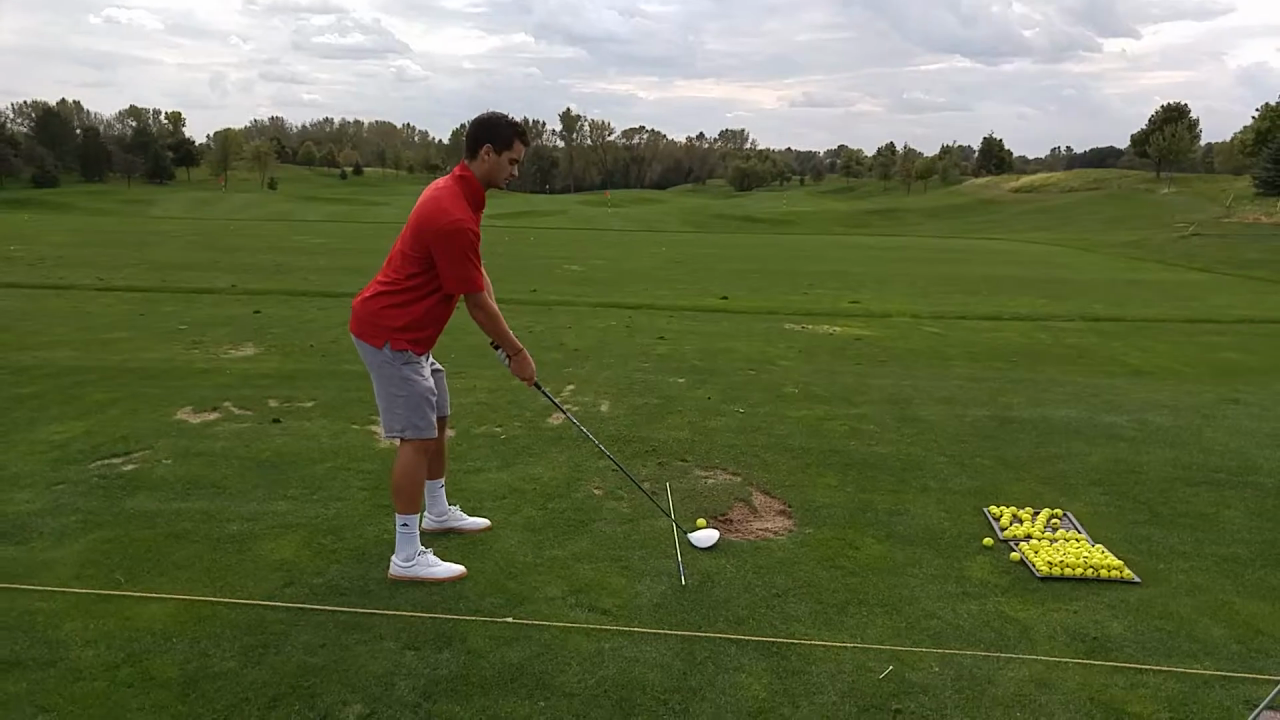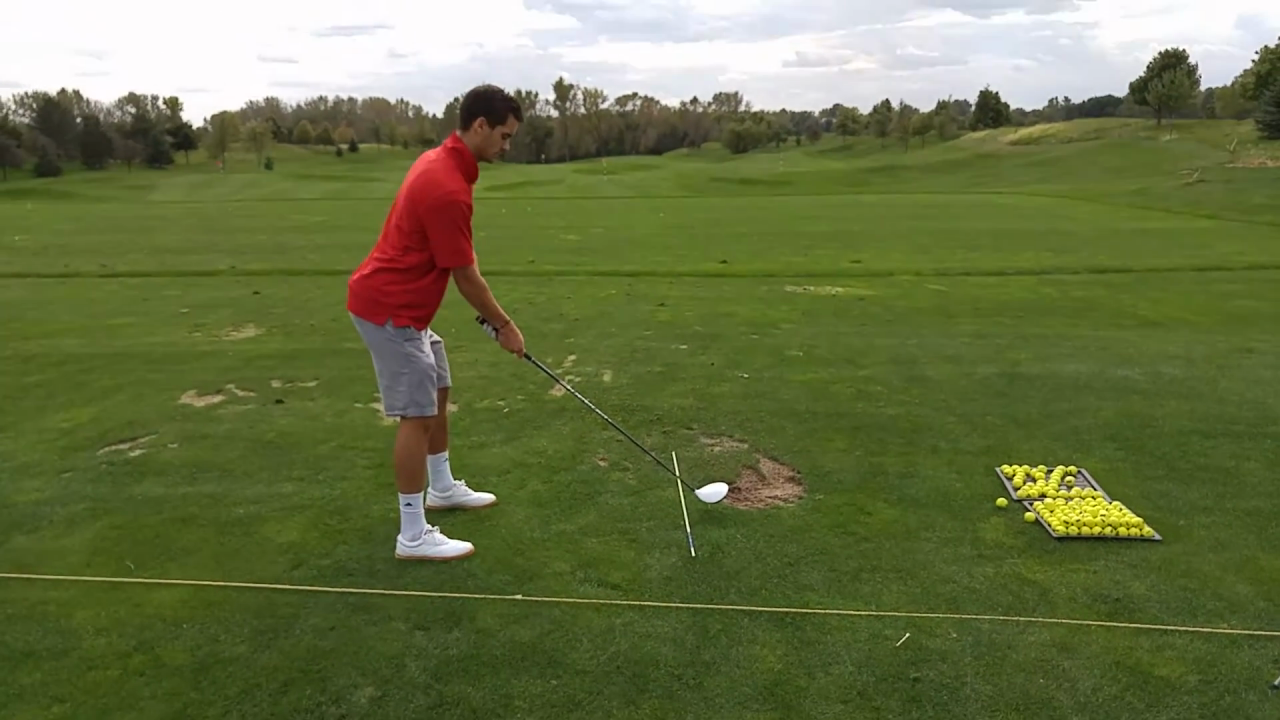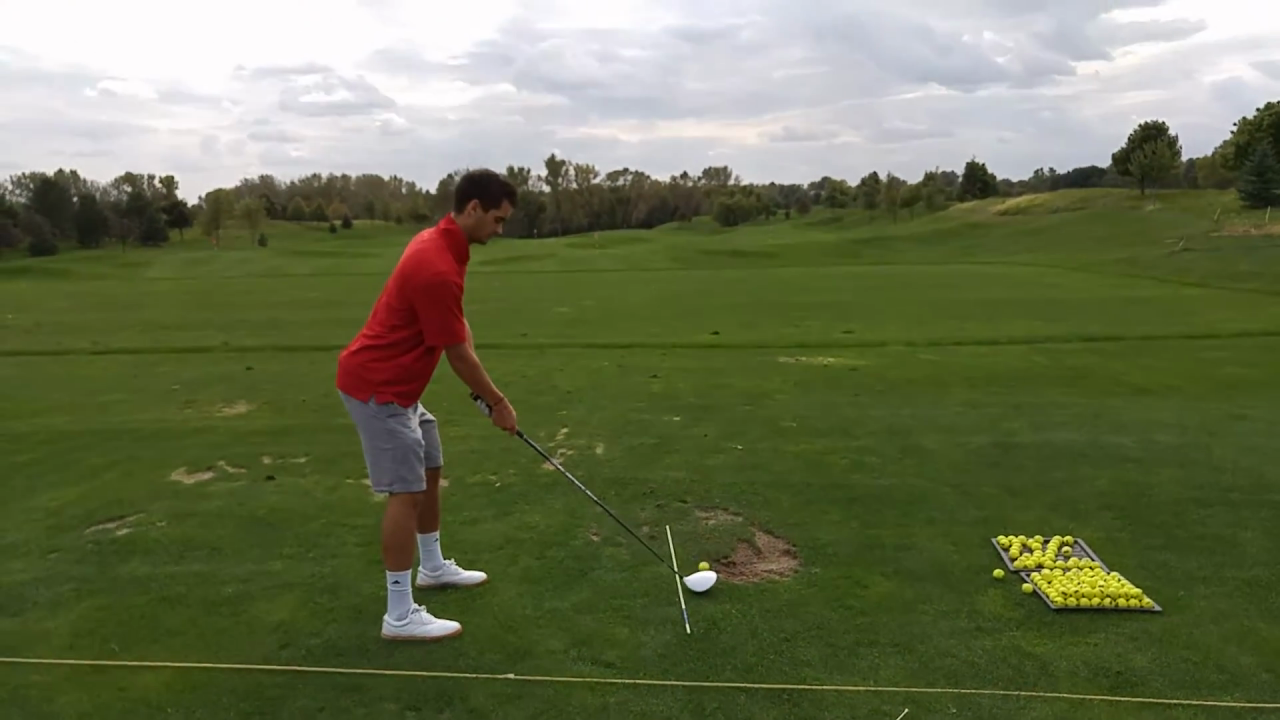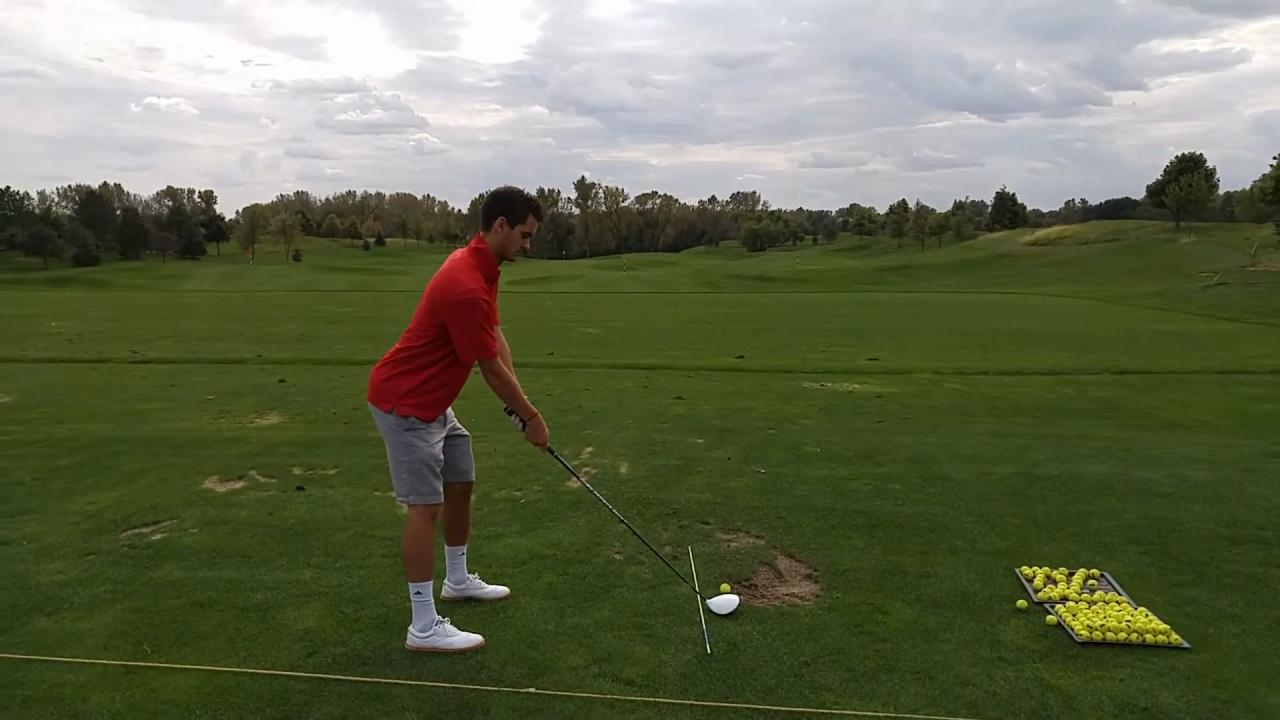
dt=1s
person 1, frame 1
left shoulder: (456, 190)
right shoulder: (453, 217)
left elbow: (477, 274)
right elbow: (476, 302)
left wrist: (503, 338)
right wrist: (516, 353)
left hip: (406, 328)
right hip: (389, 333)
left knee: (436, 422)
right knee: (416, 436)
left ankle: (438, 512)
right ankle: (407, 557)
person 1, frame 2
left shoulder: (441, 159)
right shoulder: (447, 188)
left elbow: (463, 254)
right elbow: (464, 275)
left wrist: (489, 312)
right wrist: (504, 325)
left hip: (399, 303)
right hip: (390, 309)
left knee: (437, 394)
right knee: (415, 414)
left ankle: (442, 487)
right ankle: (413, 536)
person 1, frame 3
left shoulder: (440, 241)
right shoulder: (438, 268)
left elbow: (458, 326)
right elbow: (457, 354)
left wrist: (483, 388)
right wrist: (498, 402)
left hip: (394, 381)
right hip: (376, 387)
left knee: (428, 473)
right knee: (406, 492)
left ankle: (433, 566)
right ankle: (399, 615)
person 1, frame 4
left shoulder: (481, 265)
right shoulder: (466, 287)
left elbow: (495, 338)
right elbow: (491, 368)
left wrist: (518, 401)
right wrist: (530, 417)
left hip: (431, 400)
right hip: (404, 402)
left knee: (459, 486)
right knee: (424, 505)
left ankle: (458, 579)
right ankle: (424, 627)
